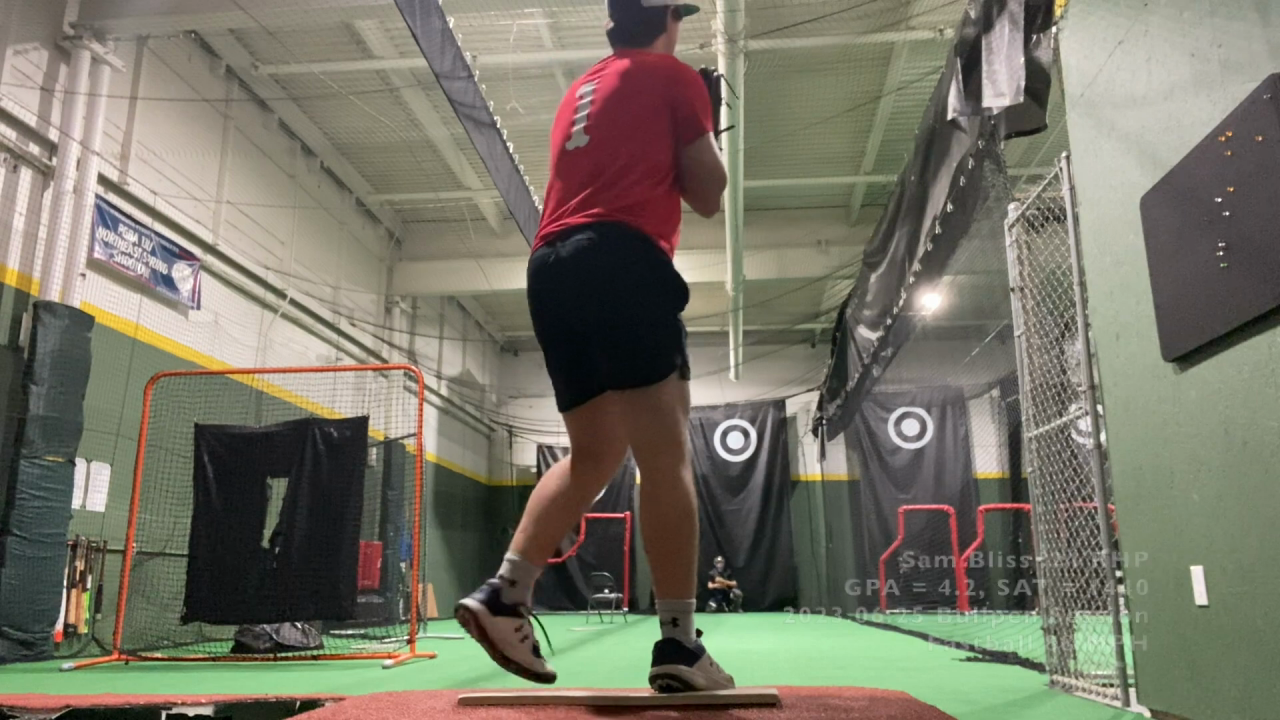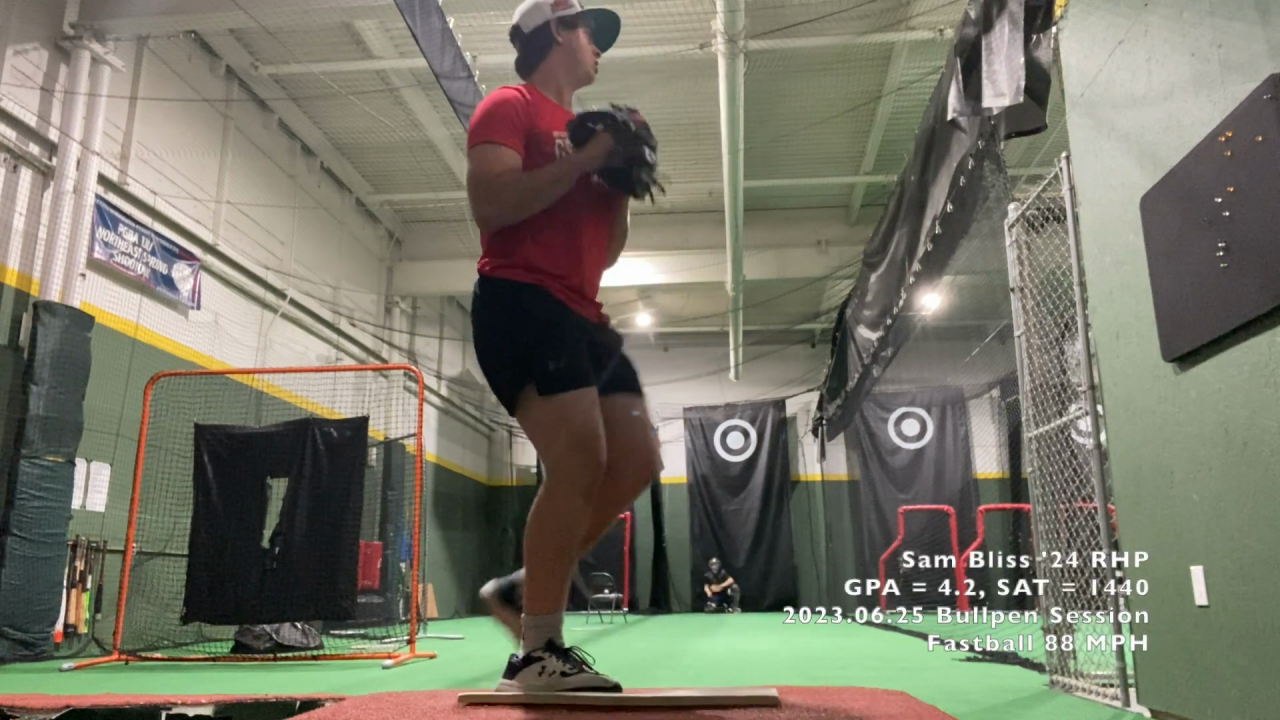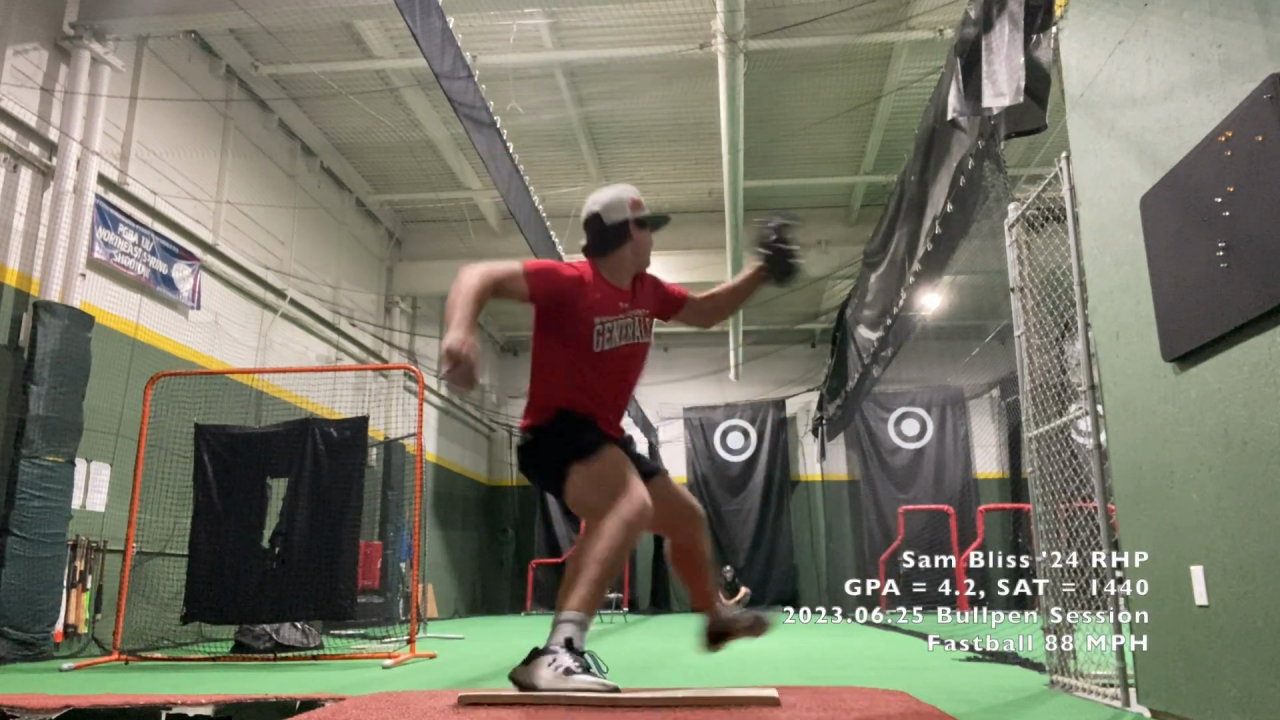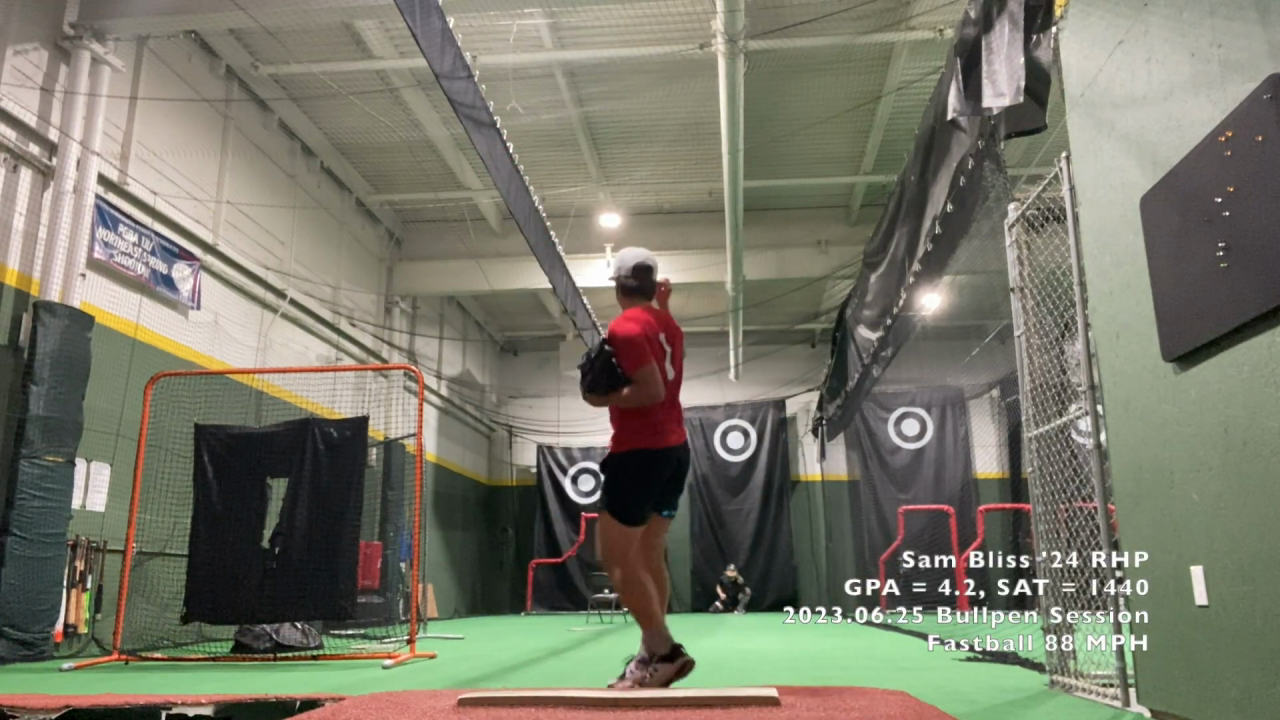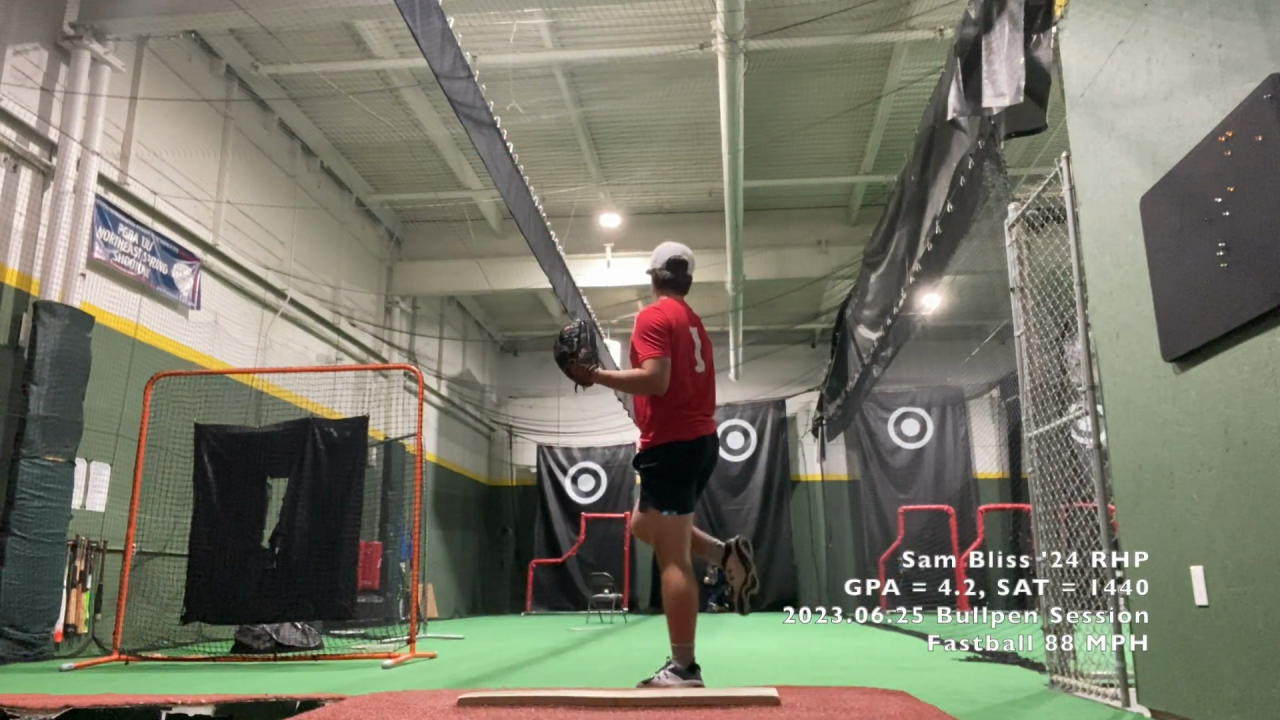
dt=1s
person 1, frame 1
left shoulder: (582, 92)
right shoulder: (675, 78)
right elbow: (707, 195)
right wrist: (701, 130)
left hip: (554, 268)
right hip: (622, 266)
left knee: (592, 457)
right knee: (665, 456)
left ankle: (503, 593)
right ankle: (678, 644)
person 1, frame 2
left shoulder: (588, 129)
right shoulder: (508, 107)
left elbow: (609, 248)
right elbow: (492, 207)
left wrist: (615, 181)
right wrist: (581, 161)
left hip: (579, 315)
right hip: (519, 306)
left knee: (636, 461)
right knee: (583, 465)
left ankle: (524, 587)
right ankle: (538, 651)
person 1, frame 3
left shoulder: (646, 289)
right shoulder: (568, 281)
left elbow: (707, 308)
right elbow: (477, 277)
left wrist: (761, 272)
right wrist: (458, 332)
left hip: (603, 440)
right hip: (555, 436)
left knee: (688, 515)
right knee: (630, 507)
left ankle: (716, 616)
right ankle: (559, 651)
person 1, frame 4
left shoulder: (624, 328)
right shoulder: (668, 324)
left elbow: (653, 391)
left wrist: (604, 400)
right wrist: (663, 306)
left hip: (639, 454)
right hip: (674, 450)
left knee: (616, 558)
right knee: (646, 556)
left ankle: (664, 650)
right ankle: (652, 653)
person 1, frame 5
left shoulder: (653, 316)
right shoulder: (694, 322)
left elbow: (655, 379)
left wrist: (595, 375)
left hip: (672, 445)
right hip: (701, 440)
left knee: (672, 557)
right knee: (645, 525)
left ankle: (683, 668)
right ankle: (727, 554)
